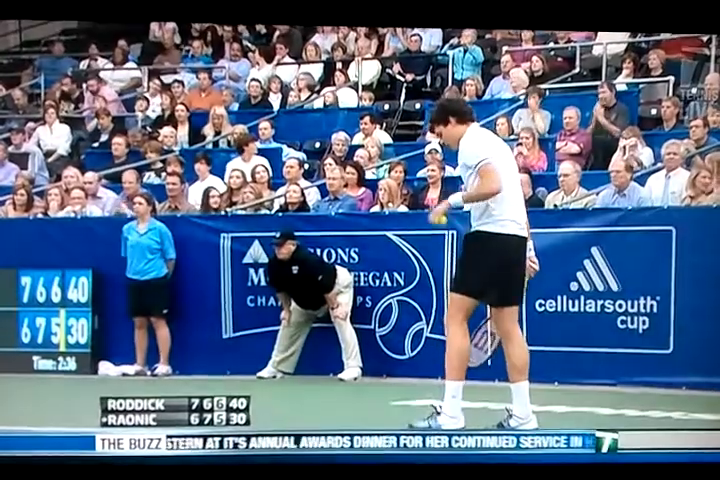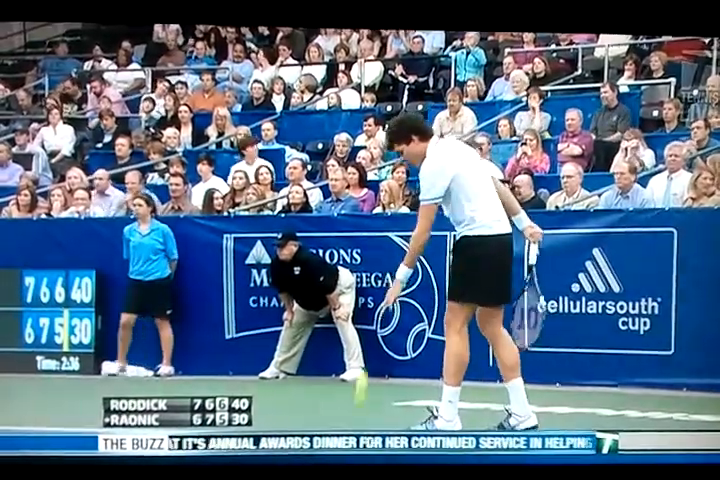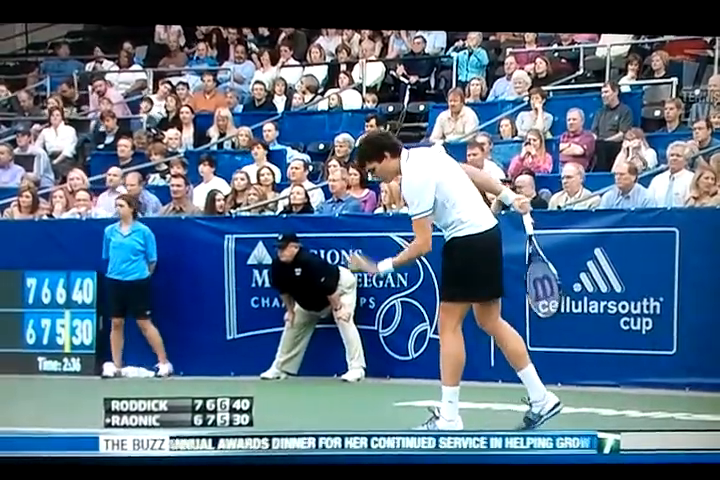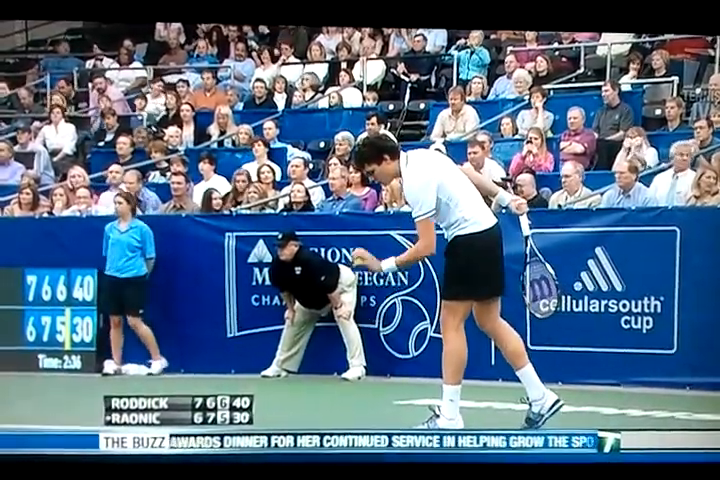
dt=0.5s
person 1, frame 1
left shoulder: (471, 142)
right shoulder: (493, 141)
left elbow: (492, 186)
left wrist: (453, 200)
right wrist: (527, 248)
left hip: (490, 237)
right hip: (513, 238)
left knee: (455, 318)
right knee: (507, 326)
left ankle: (451, 414)
right ankle: (522, 415)
person 1, frame 2
left shoulder: (434, 164)
right shoulder: (455, 148)
left elbow: (423, 230)
right elbow: (496, 185)
left wrist: (401, 275)
right wrist: (524, 222)
left hip: (478, 241)
right hip: (499, 237)
left knee: (455, 326)
right knee: (492, 326)
left ankle: (447, 418)
right ankle: (521, 413)
person 1, frame 3
left shoulder: (414, 179)
right shoulder: (425, 153)
left elbow: (422, 245)
right elbow: (473, 172)
left wrist: (382, 267)
right wrist: (509, 197)
left hip: (467, 241)
right hip: (486, 232)
left knee: (449, 326)
right knee: (491, 322)
left ankle: (448, 417)
right ankle: (540, 398)
person 1, frame 4
left shoulder: (431, 179)
right elbow: (468, 174)
left wrist: (383, 265)
right wrist: (504, 197)
left hip: (470, 239)
left knee: (452, 325)
right knee: (490, 323)
left ankle: (448, 418)
right ankle: (540, 397)
person 2, frame 1
left shoulder: (160, 229)
right shoulder: (127, 229)
left elbow: (170, 257)
right elbow: (126, 254)
left wrist: (163, 275)
right wrist: (135, 270)
left hip: (156, 281)
right hip: (134, 281)
left knee: (158, 321)
right knee: (139, 323)
left ankle: (164, 364)
right ankle: (140, 365)
person 2, frame 2
left shoulder: (163, 230)
right shoulder: (128, 231)
left elbow: (173, 257)
right elbow: (128, 256)
left wrist: (165, 274)
right wrist: (137, 270)
left hip: (159, 282)
right hip: (136, 281)
left knee: (162, 322)
right knee: (125, 321)
left ankle: (167, 364)
right ankle: (121, 363)
person 2, frame 3
left shoulder: (144, 231)
right shoulder: (109, 231)
left elbow: (152, 260)
right elbow: (107, 256)
right wrist: (116, 271)
left hip: (138, 282)
right hip: (114, 282)
left knee: (144, 324)
right knee: (116, 324)
left ankle: (164, 362)
right ankle: (116, 366)
person 2, frame 4
left shoulder: (142, 228)
right shoulder: (109, 228)
left elbow: (150, 257)
right elbow: (107, 254)
left wrist: (142, 273)
right wrist: (114, 269)
left hip: (134, 280)
right hip: (112, 279)
left knee: (135, 322)
right knee: (115, 322)
left ankle: (157, 358)
right ankle: (116, 363)
person 3, frame 1
left shoulder: (307, 260)
right shoulder: (274, 264)
left elbow: (325, 286)
right elbow: (281, 289)
left wrist: (334, 307)
right wrist: (286, 309)
right hip: (306, 300)
left knee: (341, 321)
right knee: (289, 324)
left ankle: (353, 367)
right ankle: (276, 367)
person 3, frame 2
left shoulder: (308, 260)
right shoulder: (276, 265)
left elbow: (327, 286)
right elbow: (283, 289)
left wrist: (336, 307)
right wrist: (289, 310)
right hip: (308, 300)
left knee: (343, 322)
right knee: (291, 325)
left ankle: (355, 368)
right ankle: (279, 367)
person 3, frame 3
left shoulder: (309, 261)
right shoulder: (277, 266)
left elbow: (328, 288)
right elbow: (284, 290)
left wrist: (337, 308)
right wrist: (290, 310)
right hip: (309, 301)
left knee: (344, 321)
right knee: (293, 325)
left ankle: (356, 368)
right ankle: (280, 368)
person 3, frame 4
left shoulder: (308, 259)
right shoulder: (277, 265)
left elbow: (329, 286)
right elbow: (284, 288)
left wrist: (338, 306)
right wrist: (290, 308)
left knee: (345, 321)
right knee: (292, 325)
left ankle: (357, 367)
right ankle: (279, 367)
